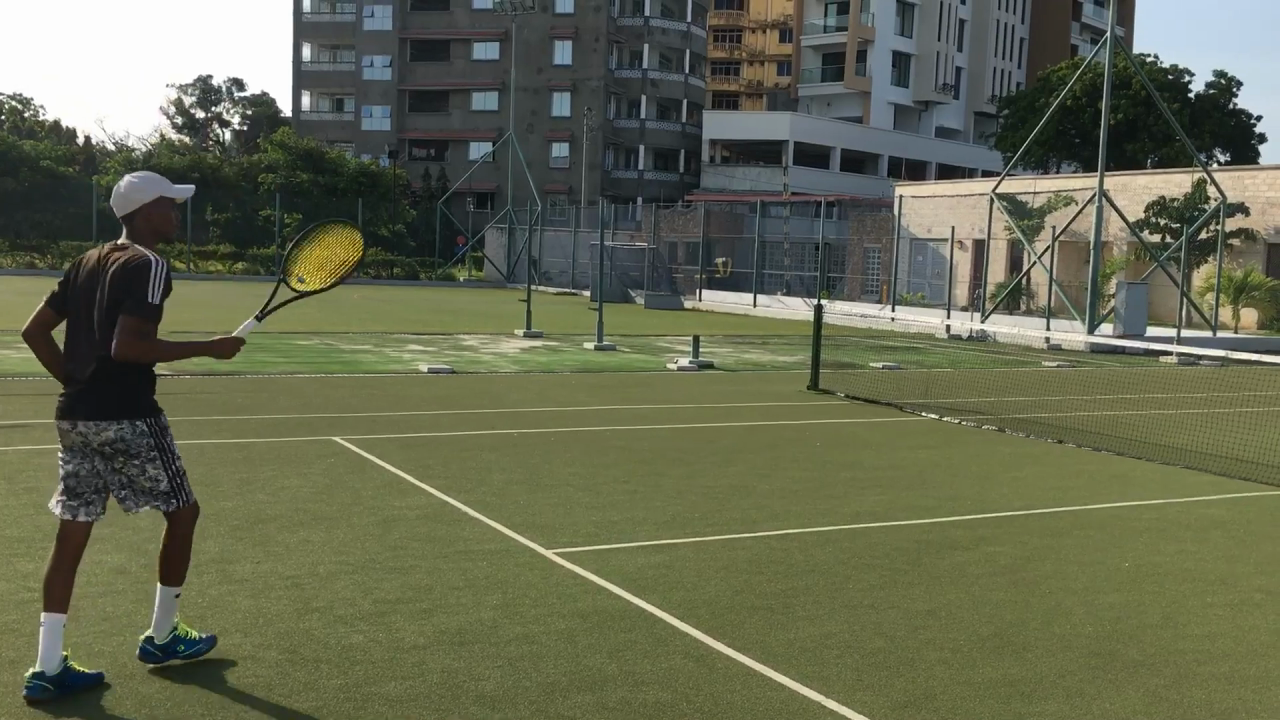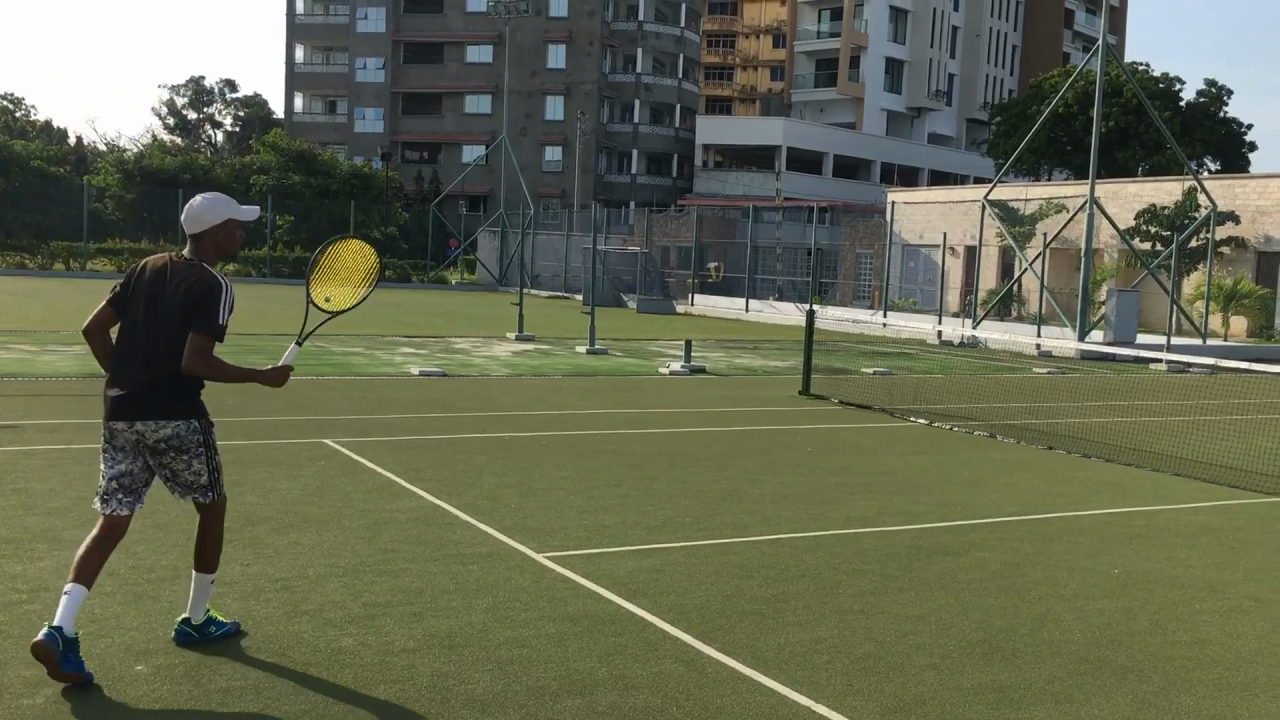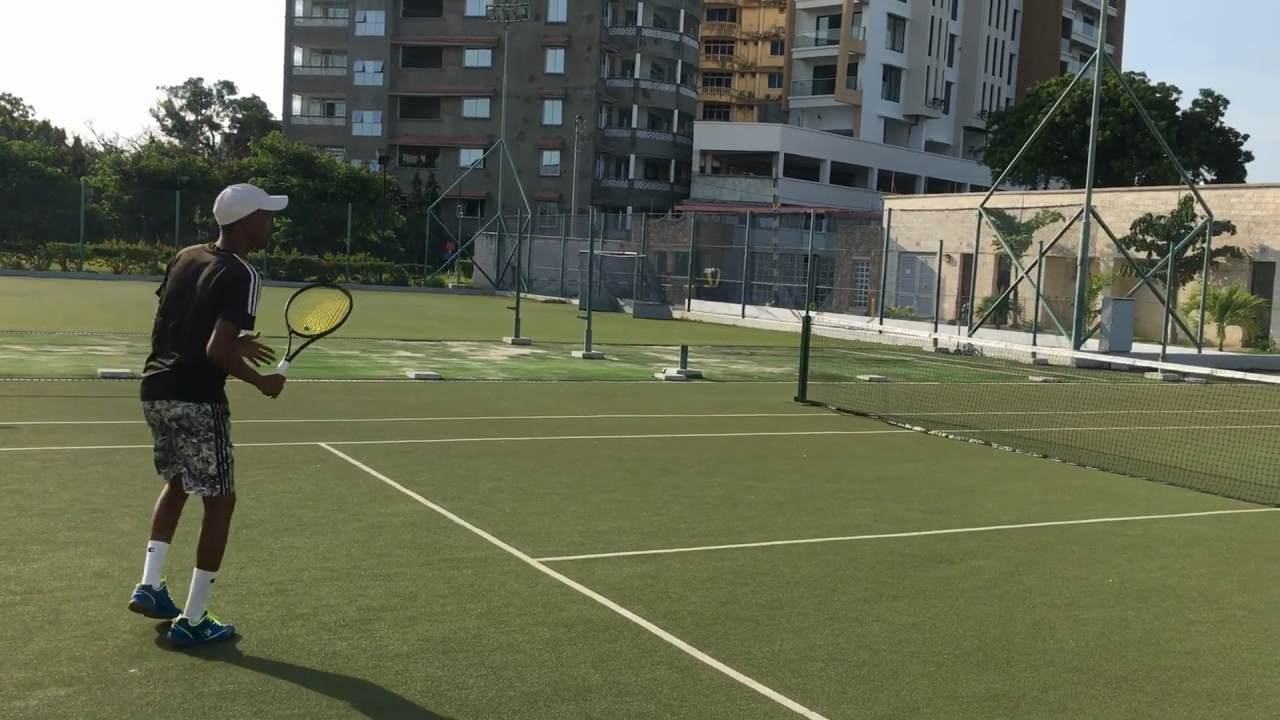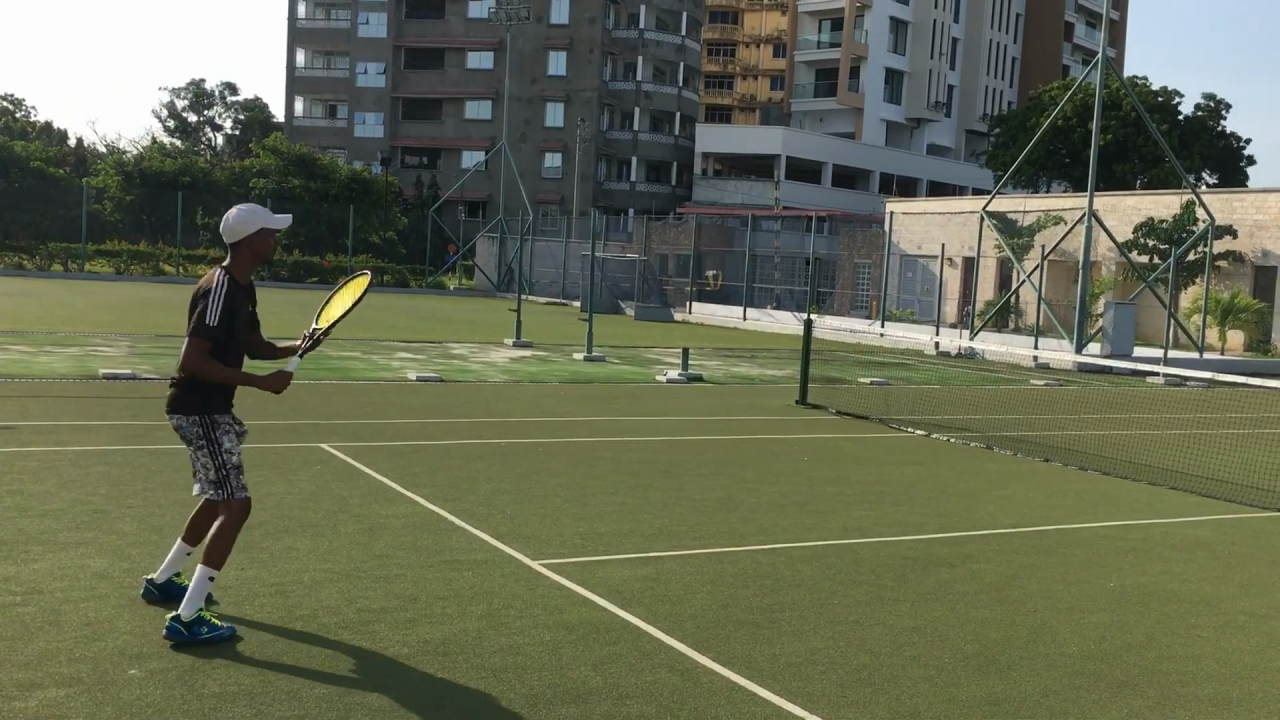
dt=0.3s
person 1, frame 1
left shoulder: (85, 262)
right shoulder: (149, 265)
left elbow: (35, 332)
right elbow: (126, 346)
right wrist: (207, 348)
left hip: (75, 416)
right hip: (128, 416)
left knee: (72, 532)
right knee: (183, 512)
left ankle: (47, 668)
right ankle: (163, 635)
person 1, frame 2
left shoulder: (145, 269)
right shoulder: (214, 286)
left elbow: (94, 330)
right elbow: (194, 362)
right wrist: (260, 376)
left hip: (121, 415)
right hip: (176, 417)
left knee: (111, 523)
right knee: (212, 506)
left ankle: (60, 630)
right ankle: (197, 619)
person 1, frame 3
left shoulder: (186, 259)
right shoulder: (241, 274)
right elbow: (216, 351)
right wrist: (258, 380)
left hip: (157, 391)
right hip: (196, 399)
left knee: (177, 486)
right knee: (219, 502)
left ankle: (150, 589)
right ankle: (192, 621)
person 1, frame 4
left shoulder: (242, 285)
right shoulder: (221, 288)
left elbow: (256, 346)
right elbow: (193, 362)
left wrist: (297, 348)
right wrist: (261, 383)
left hip: (206, 409)
right hip: (201, 411)
left knee: (219, 497)
right knee: (236, 506)
left ankle: (163, 580)
right ankle: (187, 618)
